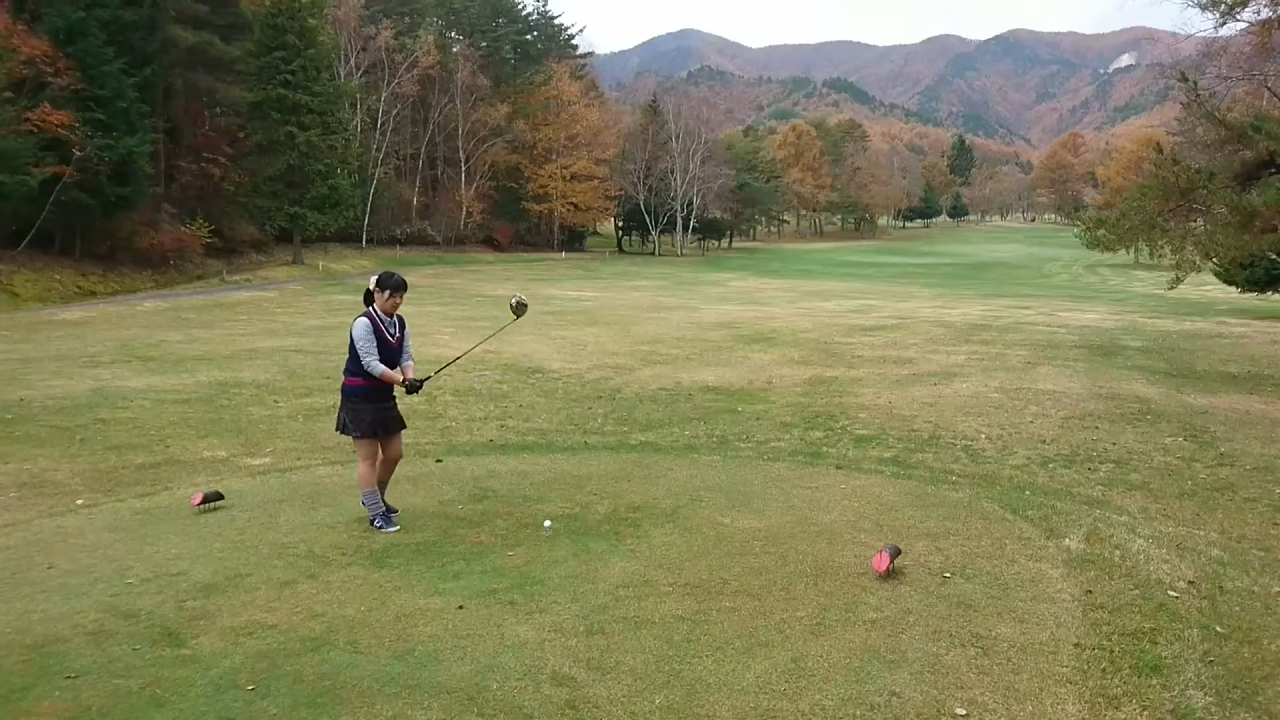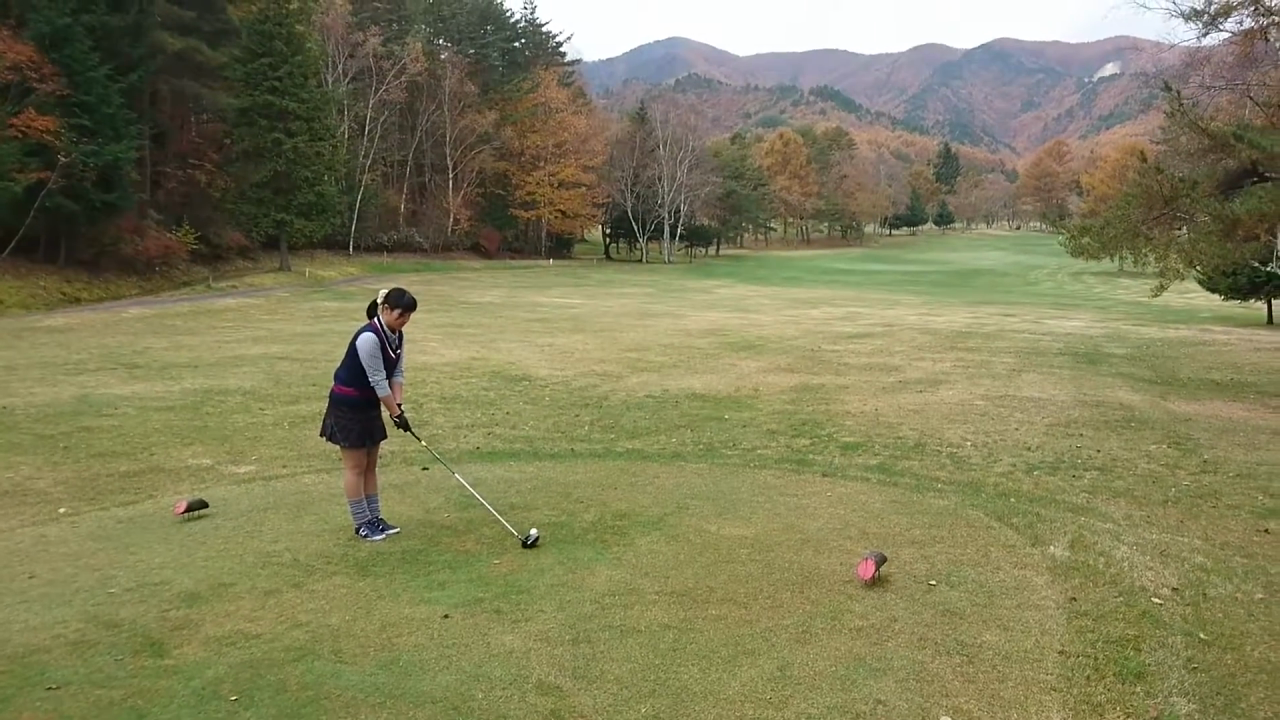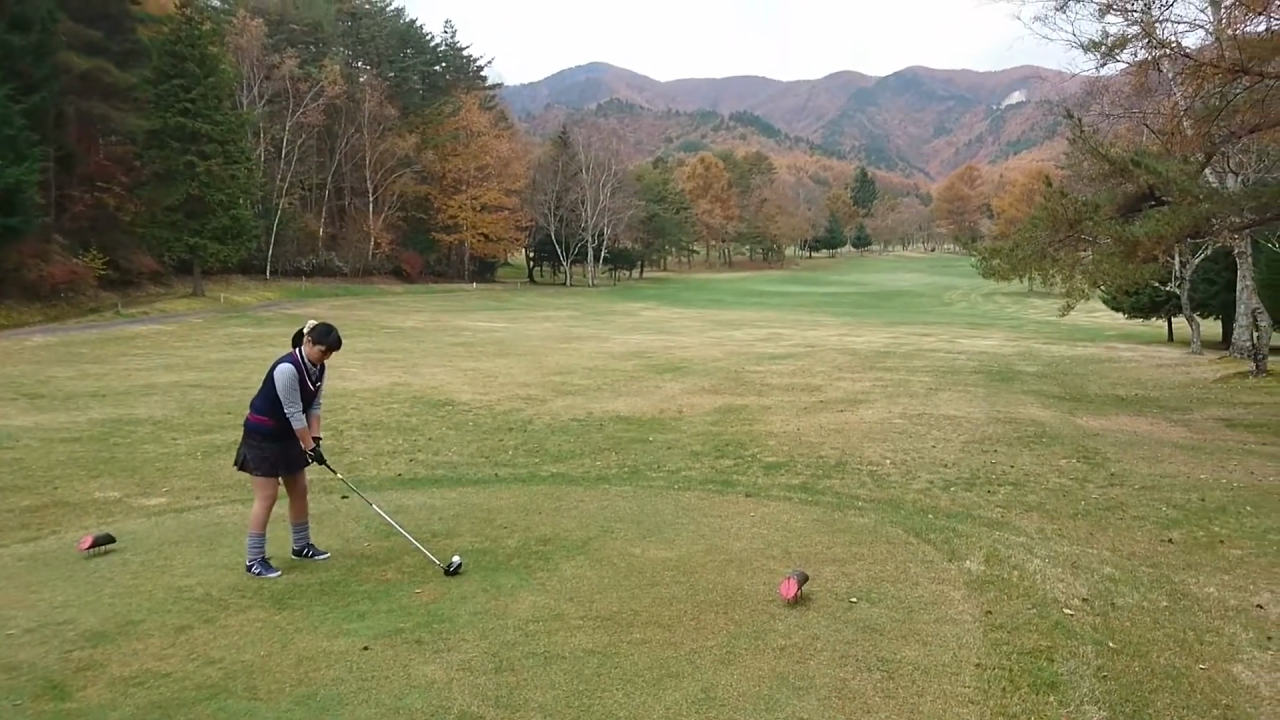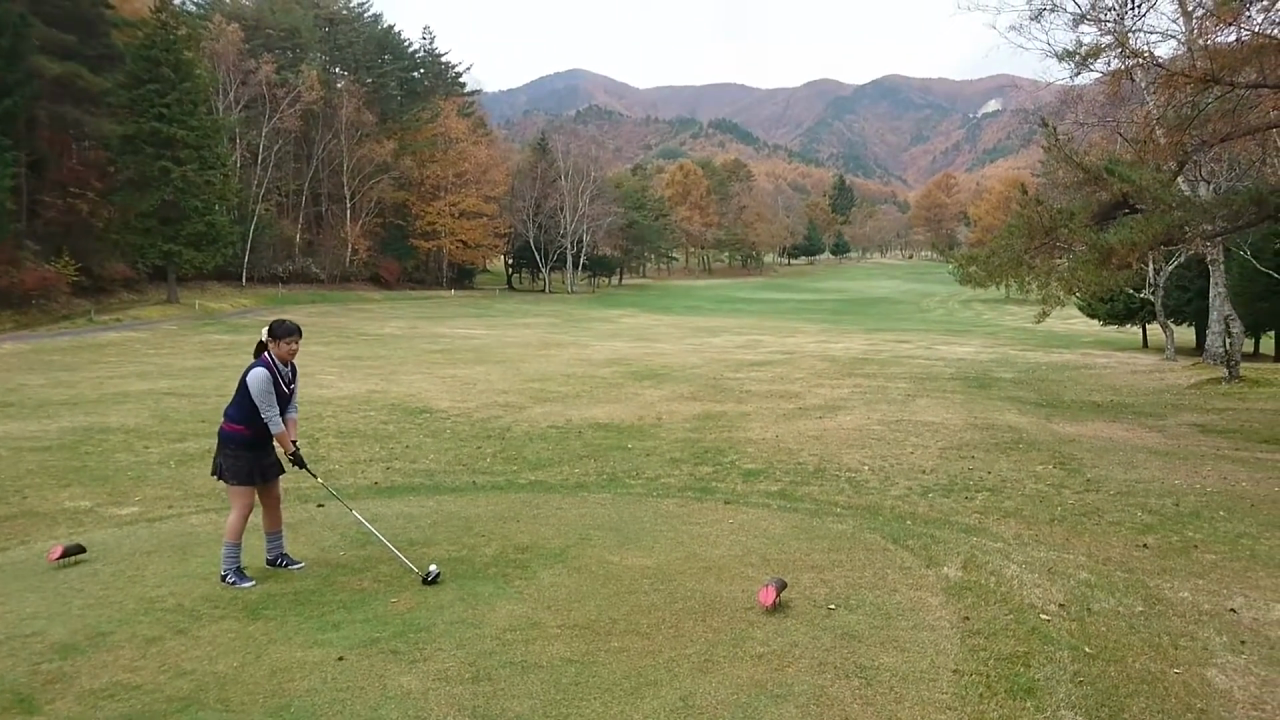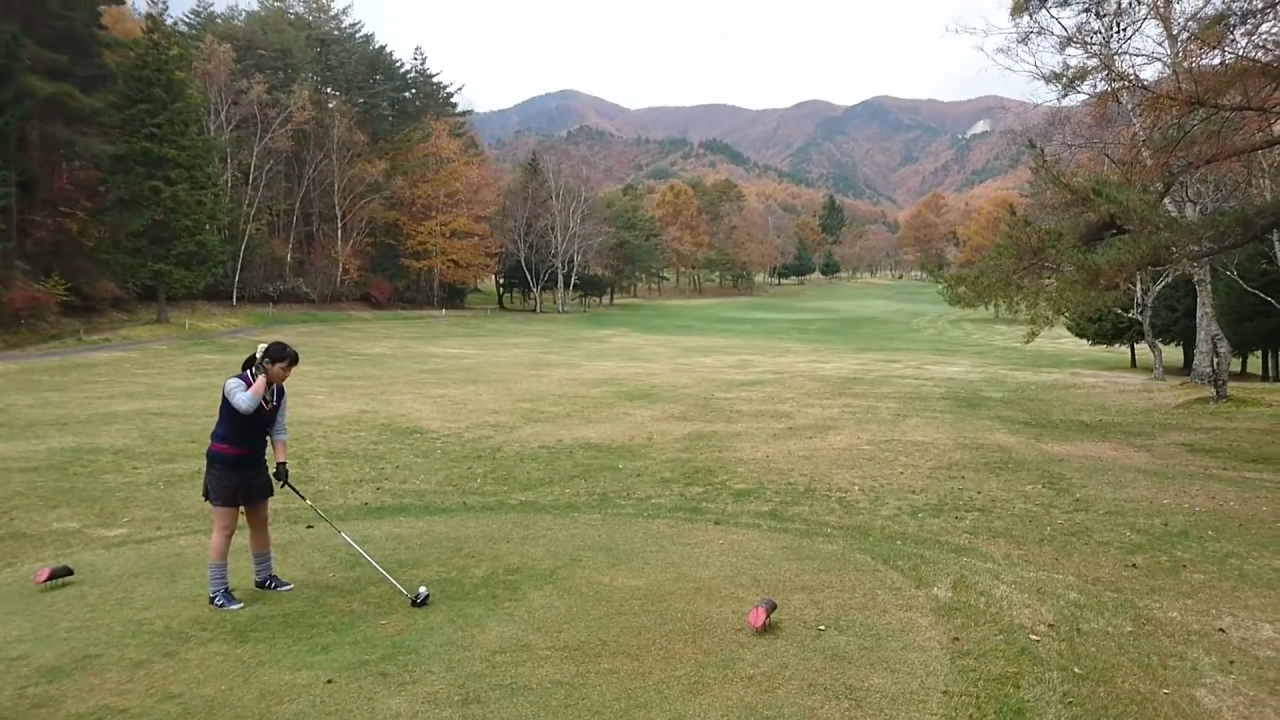
dt=1s
person 1, frame 1
left shoulder: (400, 323)
right shoulder: (364, 323)
left elbow: (406, 357)
right elbow: (371, 363)
left wrist: (410, 378)
right wrist: (402, 381)
left hip: (384, 396)
right hip: (360, 398)
left knee: (394, 453)
right knee: (368, 458)
left ankle: (373, 499)
right ankle: (376, 514)
person 1, frame 2
left shoulder: (397, 336)
right shoulder: (369, 338)
left elbow: (396, 373)
right elbow: (378, 381)
left wrist: (399, 406)
right wrist: (396, 414)
left hip: (369, 405)
right hip: (347, 406)
left knee: (370, 465)
right knee: (356, 466)
left ankle: (374, 518)
right ankle: (361, 523)
person 1, frame 3
left shoulder: (318, 368)
right shoulder: (287, 368)
left elbow: (314, 405)
right elbow: (294, 413)
left wrist: (315, 438)
right wrist: (310, 446)
left hip: (287, 434)
right hip: (262, 435)
left knee: (299, 490)
right knee: (266, 497)
left ankle: (301, 545)
right ankle: (254, 559)
person 1, frame 4
left shoulder: (290, 370)
right shoulder: (260, 373)
left elbow: (289, 409)
right elbow: (271, 418)
left wrist: (293, 444)
right wrist: (291, 451)
left hip: (261, 442)
right hip: (237, 443)
left knee: (273, 500)
right knee: (243, 507)
left ankle: (275, 555)
right ankle: (229, 569)
person 1, frame 5
left shoulder: (278, 392)
right shoulder: (236, 383)
left elbow: (278, 429)
right elbow: (246, 406)
left wrist: (281, 462)
right wrist: (261, 377)
left hip: (254, 463)
right hip: (225, 464)
left knee: (260, 522)
right knee: (225, 528)
left ankle: (264, 577)
right ankle: (217, 591)
